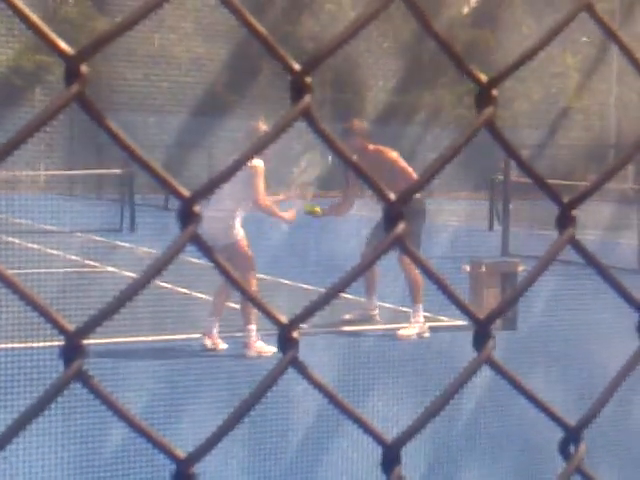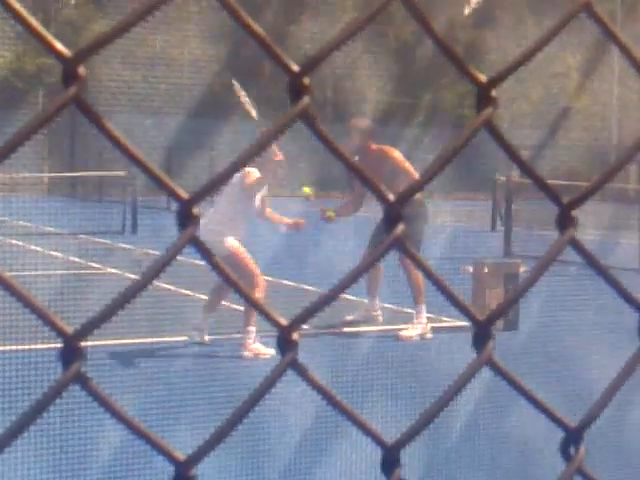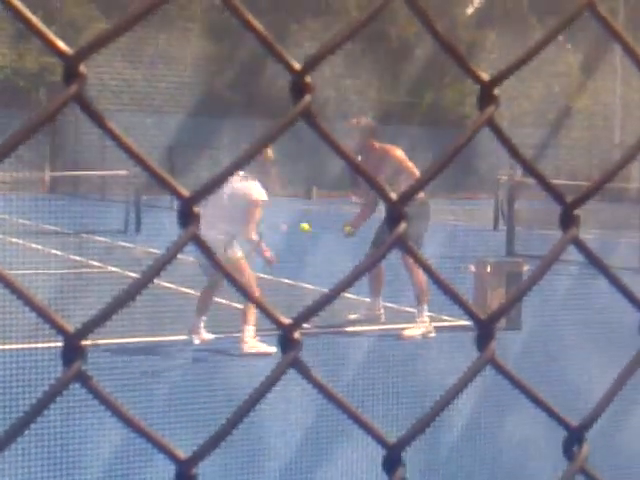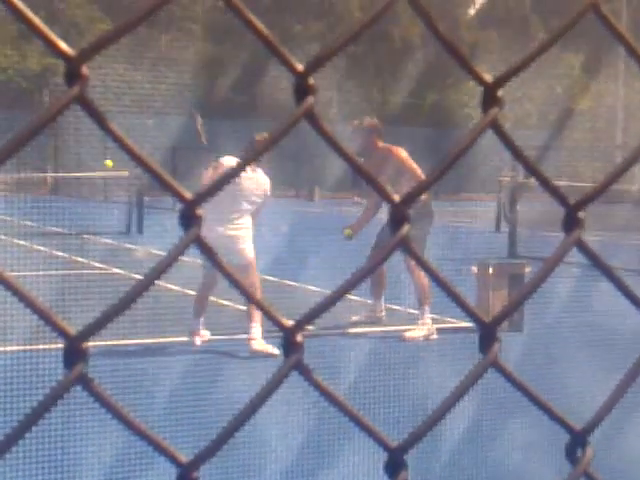
dt=0.2s
person 1, frame 1
left shoulder: (385, 155)
left elbow: (414, 182)
right elbow: (346, 203)
right wrist: (322, 211)
left hip: (411, 209)
left knee: (406, 259)
right knee: (368, 255)
left ankle: (419, 320)
right ankle: (371, 309)
person 1, frame 2
left shoulder: (388, 155)
right shoulder: (360, 164)
left elbow: (416, 181)
right elbow: (355, 202)
left wrist: (396, 196)
right wrist: (333, 213)
left hip: (412, 209)
left knee: (407, 260)
left ankle: (421, 322)
right ankle: (373, 310)
person 1, frame 3
left shoulder: (391, 154)
right shoulder: (363, 164)
left elbow: (417, 181)
right elbow: (370, 203)
left wrist: (398, 195)
right wrist: (354, 224)
left hip: (414, 209)
left knee: (409, 260)
left ankle: (424, 321)
right ankle: (375, 309)
person 1, frame 4
left shoulder: (394, 154)
right shoulder: (368, 164)
left elbow: (421, 181)
right elbow: (374, 204)
left wrist: (401, 195)
right wrist: (355, 227)
left hip: (418, 211)
left knee: (412, 262)
right knee: (374, 257)
left ankle: (426, 322)
right ankle: (377, 310)
person 2, frame 1
left shoulder: (244, 163)
right shoulder: (255, 164)
left elbow: (249, 200)
right elbow: (259, 202)
left wrist: (283, 197)
right wrist: (282, 215)
left hip: (210, 223)
right hip: (224, 225)
right knee: (249, 280)
left ankle: (212, 334)
right ankle: (251, 342)
person 2, frame 2
left shoulder: (256, 179)
right shoulder: (251, 172)
left elbow: (263, 211)
right elbow: (249, 187)
left wrist: (287, 222)
right wrist: (271, 165)
left hip: (211, 232)
right hip: (218, 235)
left knee: (227, 282)
right knee: (256, 283)
left ankle: (199, 327)
right ankle: (249, 343)
person 2, frame 3
left shoulder: (233, 177)
right shoulder: (258, 194)
left elbow: (206, 203)
right elbow: (249, 234)
right wrist: (263, 252)
left hip: (204, 237)
right hip: (226, 244)
left knee: (214, 283)
right knee: (252, 292)
left ankle: (197, 330)
right ankle: (249, 340)
person 2, frame 4
left shoulder: (227, 162)
right shoulder: (265, 183)
left elbow: (206, 187)
left wrist: (208, 172)
left hip: (212, 234)
right hip: (239, 239)
left knee: (208, 282)
right knee: (253, 292)
left ankle: (197, 330)
right ankle: (256, 338)
